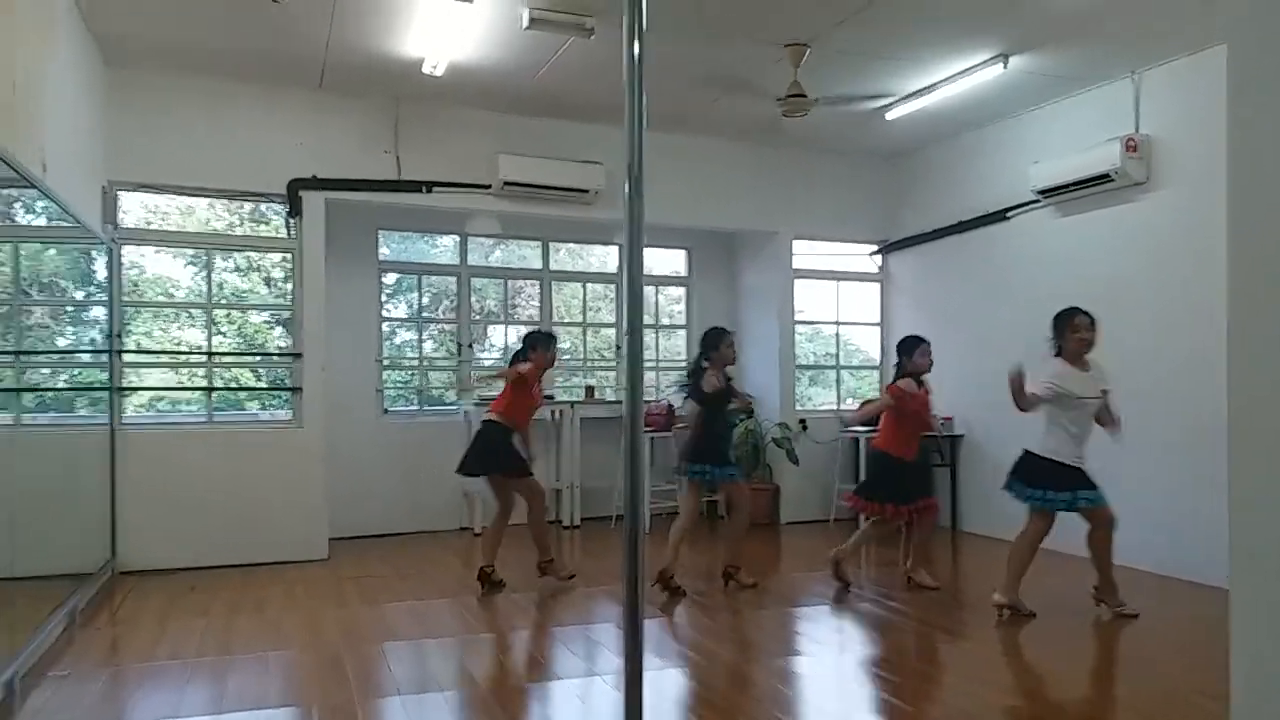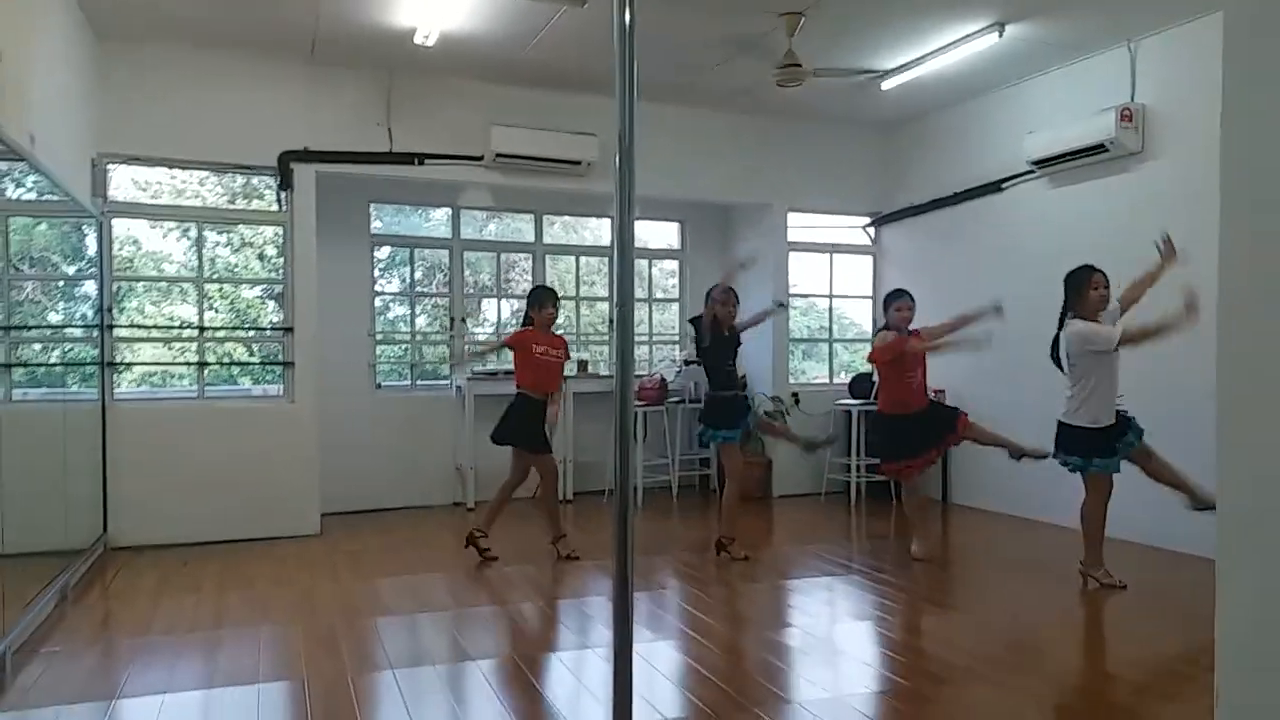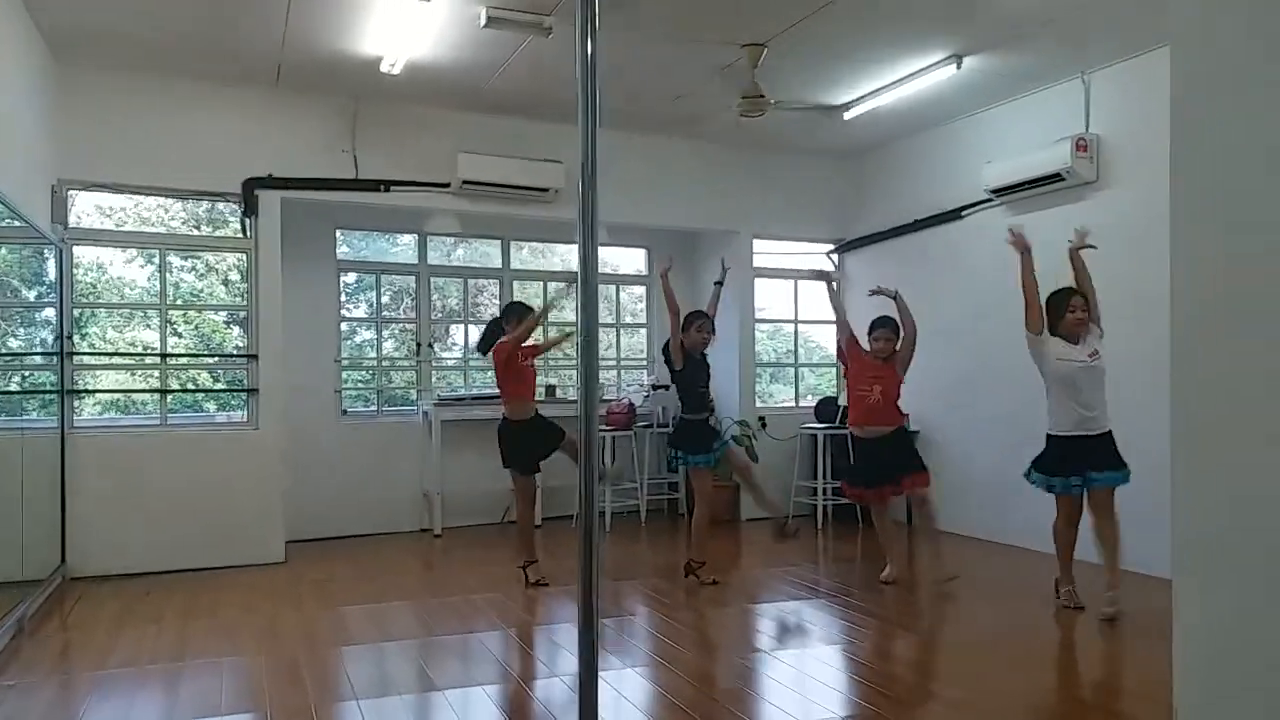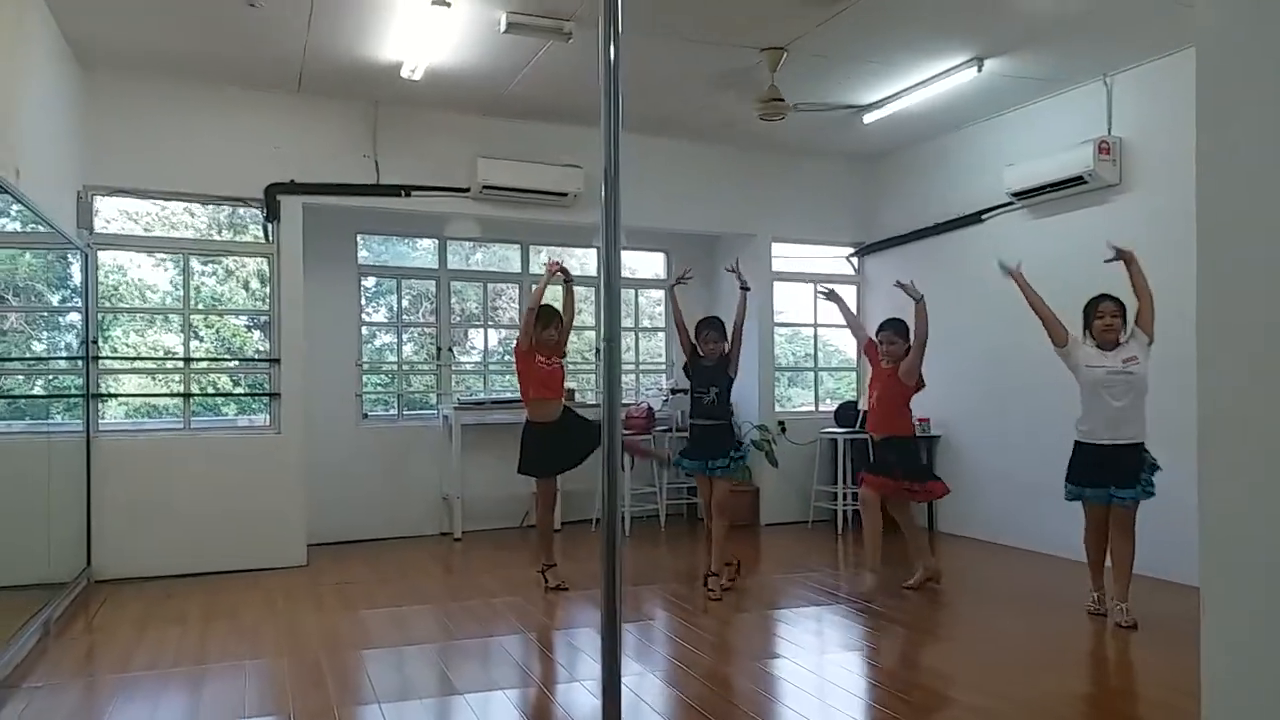
dt=0.4s
person 1, frame 1
left shoulder: (1096, 372)
right shoulder: (1057, 372)
left elbow: (1100, 414)
right elbow: (1026, 403)
left wrist: (1111, 421)
right wrist: (1018, 387)
left hip: (1067, 465)
right hip: (1049, 464)
left knee: (1038, 526)
right knee: (1103, 520)
left ankle: (1007, 593)
right ankle: (1107, 592)
person 1, frame 2
left shoulder: (1102, 318)
right shoulder: (1079, 331)
left elbow: (1130, 295)
right elbow: (1135, 336)
left wrist: (1163, 264)
right wrist: (1179, 318)
left hip: (1106, 420)
right hip: (1083, 426)
left knee: (1145, 457)
right knee: (1100, 489)
left ankle: (1196, 495)
right ankle: (1092, 563)
person 1, frame 3
left shoulder: (1094, 340)
right shoulder: (1046, 347)
left elbow: (1089, 294)
right elbow: (1031, 300)
left wrist: (1076, 254)
right wrist: (1025, 254)
left hip: (1099, 442)
right hip: (1062, 443)
left knee: (1104, 510)
right knee: (1067, 514)
left ankle: (1112, 588)
right ankle: (1065, 580)
person 1, frame 4
left shoulder: (1138, 348)
right shoulder: (1078, 355)
left elbow: (1146, 301)
right elbow: (1047, 317)
left wrist: (1130, 262)
right wrist: (1020, 281)
left hip: (1129, 451)
right hip: (1090, 451)
left knee: (1122, 524)
right knee: (1096, 523)
left ankle: (1120, 600)
right ankle: (1097, 590)
person 2, frame 1
left shoulder: (721, 379)
right shoulder: (712, 382)
left elbow: (736, 399)
right elbow: (694, 417)
left hip: (707, 454)
right hip: (710, 455)
left knee: (689, 513)
right knee: (742, 504)
left ankle: (667, 571)
right ankle: (731, 567)
person 2, frame 2
left shoulder: (730, 332)
right shoulder: (708, 333)
left elbow: (752, 320)
right elbow: (714, 299)
left wrist: (774, 308)
right wrist: (732, 273)
left hip: (737, 403)
right hip: (720, 409)
left knee: (772, 427)
right knee: (735, 476)
left ankle: (806, 442)
right ankle: (725, 538)
person 2, frame 3
left shoulder: (701, 357)
right shoulder: (678, 357)
left elbow: (710, 314)
right elbow: (675, 314)
left wrist: (719, 283)
right wrist: (664, 279)
left hip: (707, 427)
right hip: (691, 431)
left knee: (745, 470)
right knee: (704, 499)
left ankle: (778, 518)
right ankle: (695, 562)
person 2, frame 4
left shoulder: (729, 363)
right shoulder: (693, 363)
left elbow: (738, 326)
right elbow: (679, 325)
left wrist: (743, 288)
right wrist: (672, 290)
left hip: (724, 438)
right hip: (699, 439)
left knee: (719, 507)
right knee: (710, 509)
left ankle: (716, 570)
right ankle: (724, 564)
person 3, frame 1
left shoulder: (535, 382)
right shoulder: (526, 370)
right elbow: (506, 373)
left wrist: (528, 457)
left hip: (493, 439)
right hip: (496, 439)
left knee: (505, 506)
right knee: (536, 496)
left ankle: (488, 568)
right ankle: (547, 561)
person 3, frame 2
left shoulder: (560, 344)
right shoulder: (524, 336)
left elbow: (556, 383)
right elbow: (493, 348)
left wrist: (555, 406)
left hip: (539, 411)
right hip: (525, 410)
left knee: (518, 477)
right knee: (549, 473)
left ankle: (480, 532)
right ankle: (558, 537)
person 3, frame 3
left shoulder: (525, 351)
right shoulder: (503, 349)
left elbow: (545, 345)
right elbow: (529, 327)
left wrist: (571, 332)
right wrist: (556, 299)
left hip: (535, 421)
right hip: (515, 428)
left knee: (572, 445)
right knee: (526, 495)
right ankle: (529, 562)
person 3, frame 4
left shoulder: (557, 352)
right shoulder: (523, 351)
left elbow: (569, 316)
right elbow: (530, 311)
left wrist: (567, 281)
right wrist: (547, 276)
left hip: (567, 422)
right hip: (539, 432)
right knee: (546, 500)
left ankle: (661, 457)
right ankle: (548, 566)
person 4, frame 1
left shoulder: (919, 389)
right shoulder: (906, 387)
left elbow: (921, 421)
right elbow: (880, 405)
left wrist: (930, 420)
right wrist: (858, 416)
left hip: (898, 459)
right hip: (891, 461)
left knee: (887, 517)
right knee: (925, 511)
left ankle: (842, 553)
right ankle: (915, 568)
person 4, frame 2
left shoulder: (916, 335)
right shoulder: (885, 340)
left elbow: (944, 328)
right elbow: (922, 348)
left wrist: (982, 313)
right wrist: (957, 342)
left hip: (924, 411)
right hip: (894, 420)
left knee: (967, 429)
right knee: (909, 481)
left ankle: (1016, 448)
right ankle: (920, 538)
person 4, frame 3
left shoulder: (898, 366)
right shoulder: (856, 360)
left elbow: (911, 333)
right elbow: (842, 322)
left wrist: (896, 298)
right wrist: (830, 286)
left hip: (895, 440)
right hip: (863, 443)
left knee: (918, 494)
right knee: (878, 506)
left ankle: (937, 558)
right ankle: (893, 562)
person 4, frame 4
left shoulder: (907, 370)
right shoulder: (877, 361)
left elbow: (921, 339)
right elbow: (858, 331)
left wrist: (918, 300)
right wrist: (839, 302)
left hip: (900, 447)
right hip: (882, 447)
left knee: (868, 498)
right knee: (899, 509)
left ankle: (872, 569)
right ankle: (927, 566)
